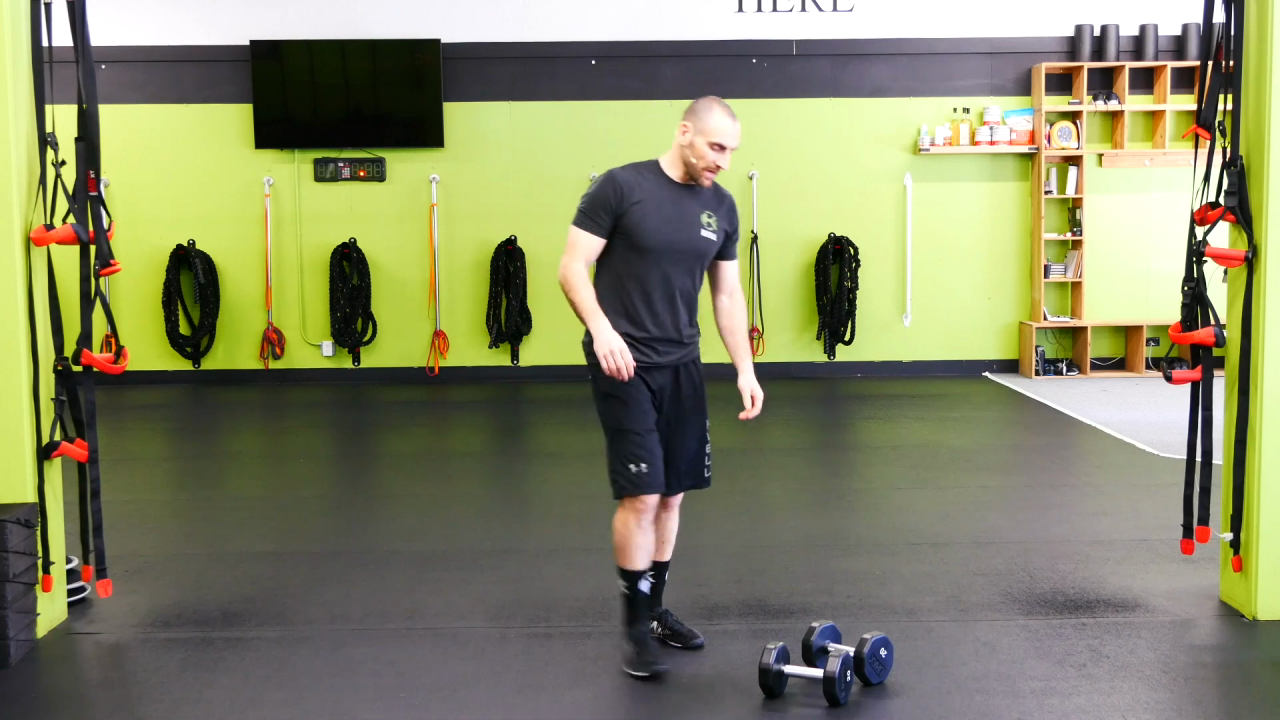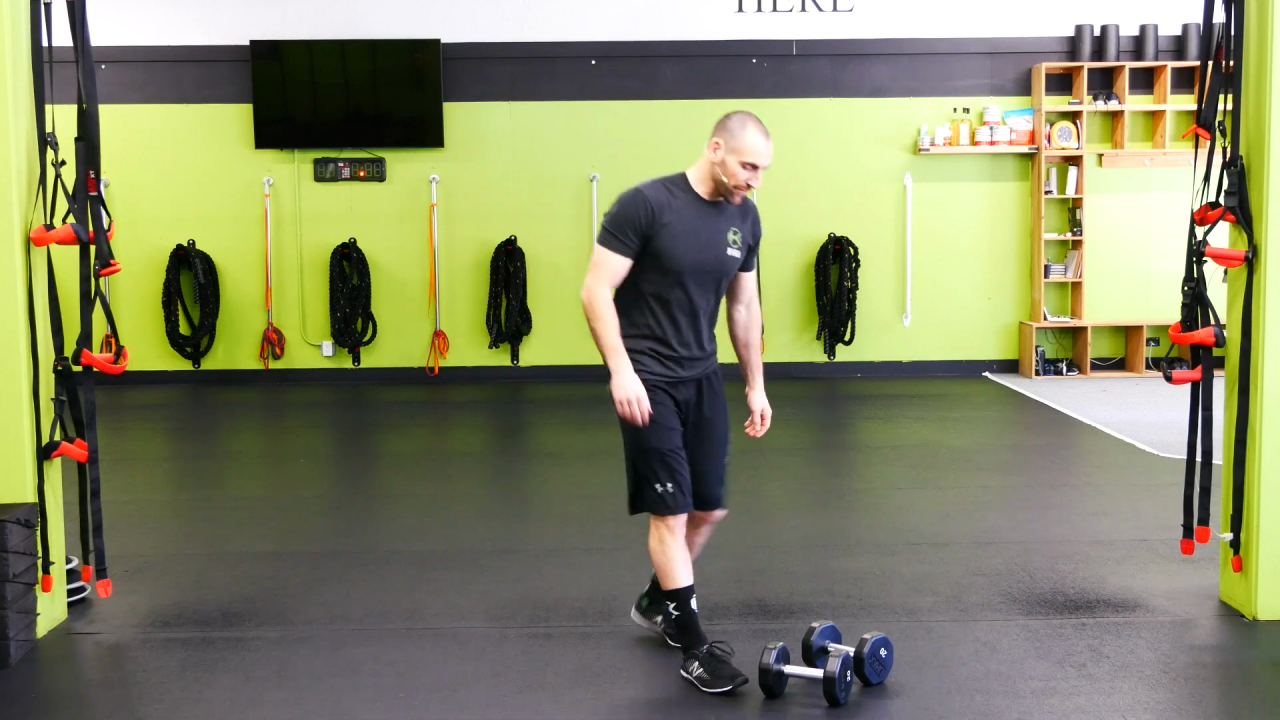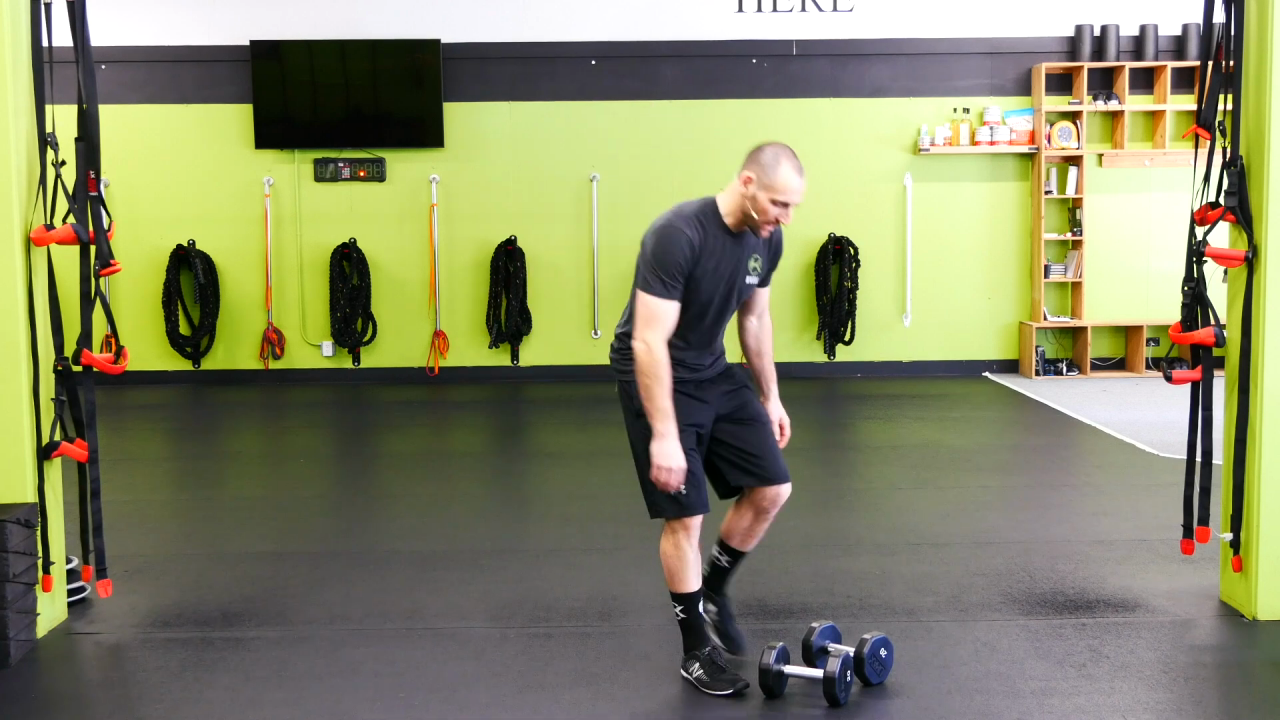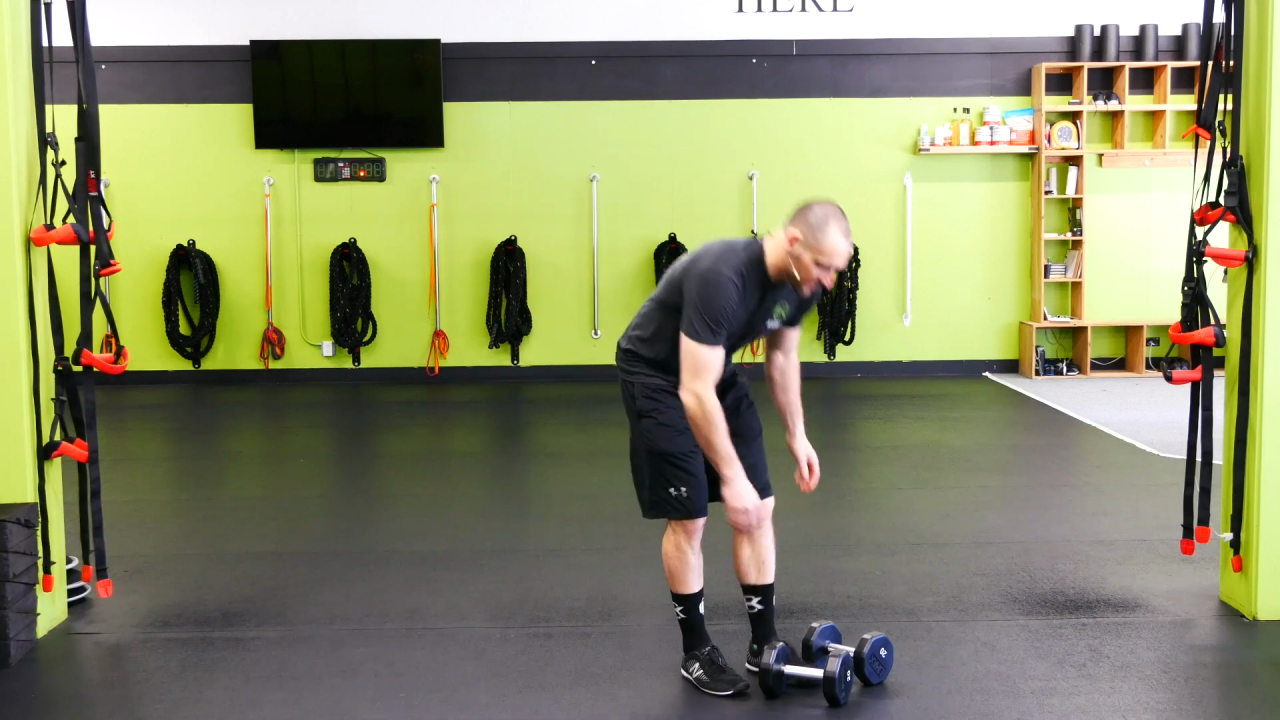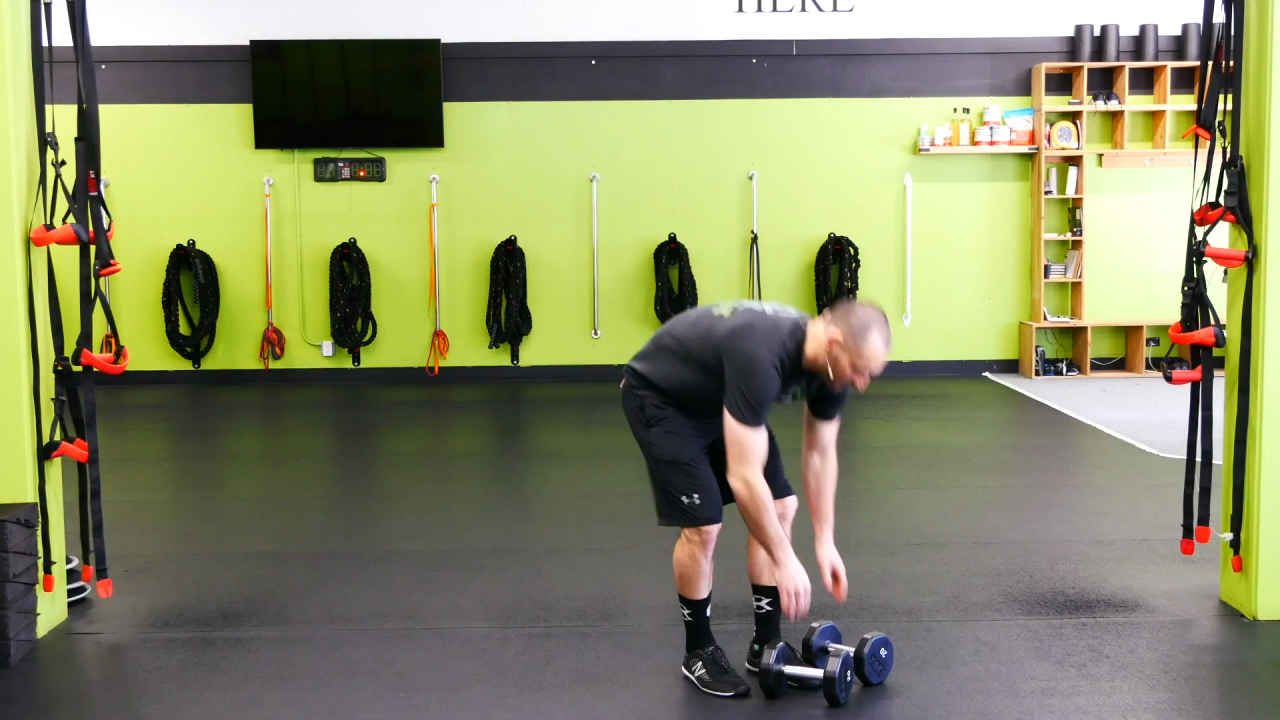
dt=0.2s
person 1, frame 1
left shoulder: (721, 207)
right shoulder: (621, 187)
left elbow: (728, 294)
right elbow: (572, 267)
left wrist: (744, 369)
right wrist: (601, 329)
left hip: (682, 366)
right hip: (624, 367)
left knee: (670, 496)
right knee: (641, 496)
left ankle: (653, 609)
right ankle: (633, 622)
person 1, frame 2
left shoulder: (746, 219)
right shoulder: (646, 204)
left elbow: (744, 306)
right elbow: (596, 291)
left wrist: (756, 385)
right wrist: (621, 370)
left hip: (702, 376)
right hip: (647, 381)
left knee: (708, 508)
right knee: (672, 512)
left ankle: (655, 602)
right ankle: (692, 645)
person 1, frame 3
left shoulder: (766, 240)
right shoulder: (679, 236)
left elbow: (755, 318)
right elbow: (649, 342)
left wrist: (771, 396)
right wrist: (664, 436)
left hip: (713, 373)
right hip: (659, 380)
left knee: (773, 487)
right knee: (686, 516)
left ankle: (711, 588)
right ankle: (696, 648)
person 1, frame 4
left shoulder: (801, 283)
right shoulder: (720, 276)
left elbow: (782, 356)
right elbow: (695, 391)
left wrist: (797, 436)
right wrist: (732, 479)
left hip: (719, 379)
right hip: (656, 375)
left knee: (759, 509)
right knee: (688, 516)
left ankle: (763, 638)
right ankle: (696, 650)
person 1, frame 5
left shoulder: (828, 364)
right shoulder: (759, 357)
left elbow: (820, 454)
right elbow: (743, 477)
left wrist: (825, 543)
right wrist: (785, 562)
left hip: (719, 400)
right hip: (659, 396)
left knee: (782, 505)
right knee: (704, 523)
left ankle: (766, 642)
right ankle: (699, 650)
